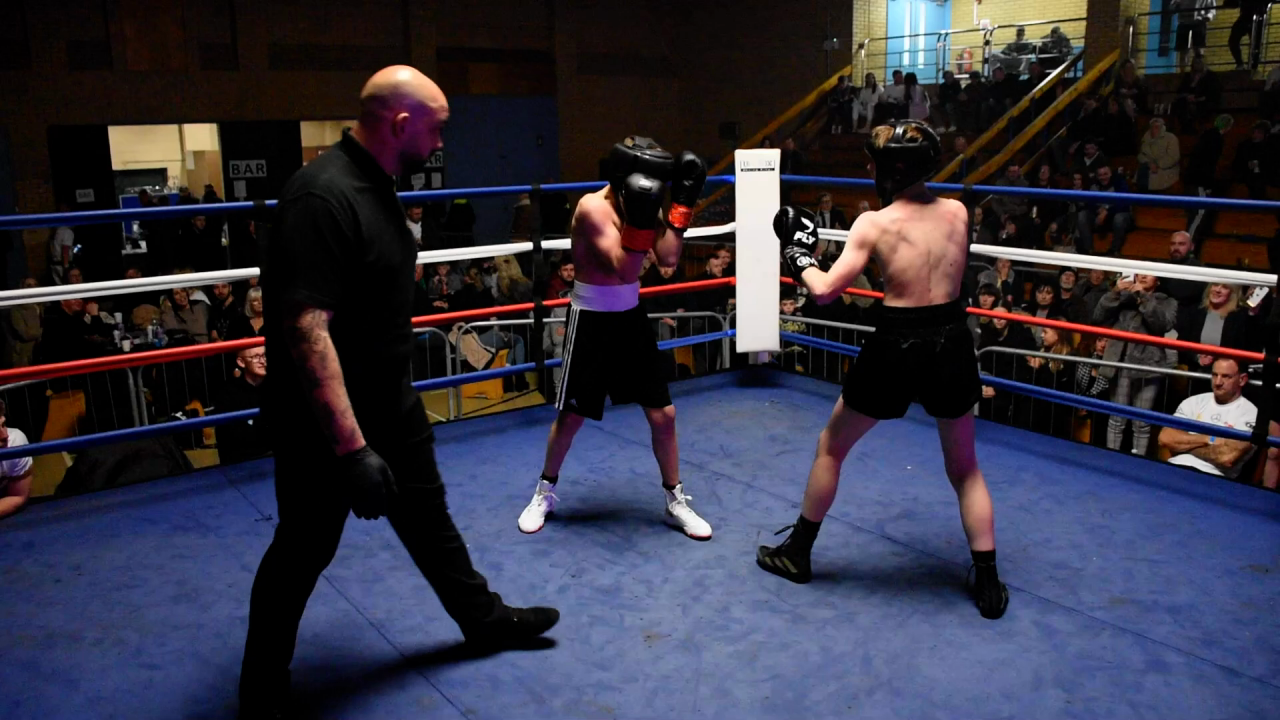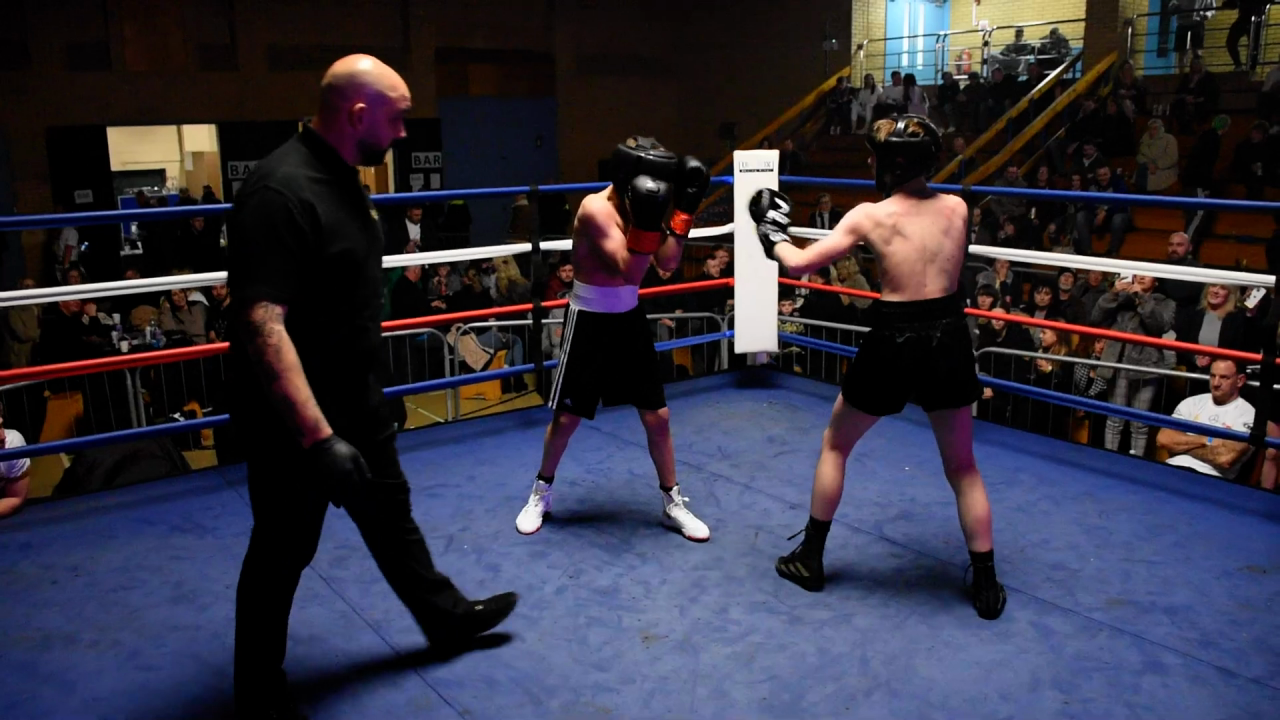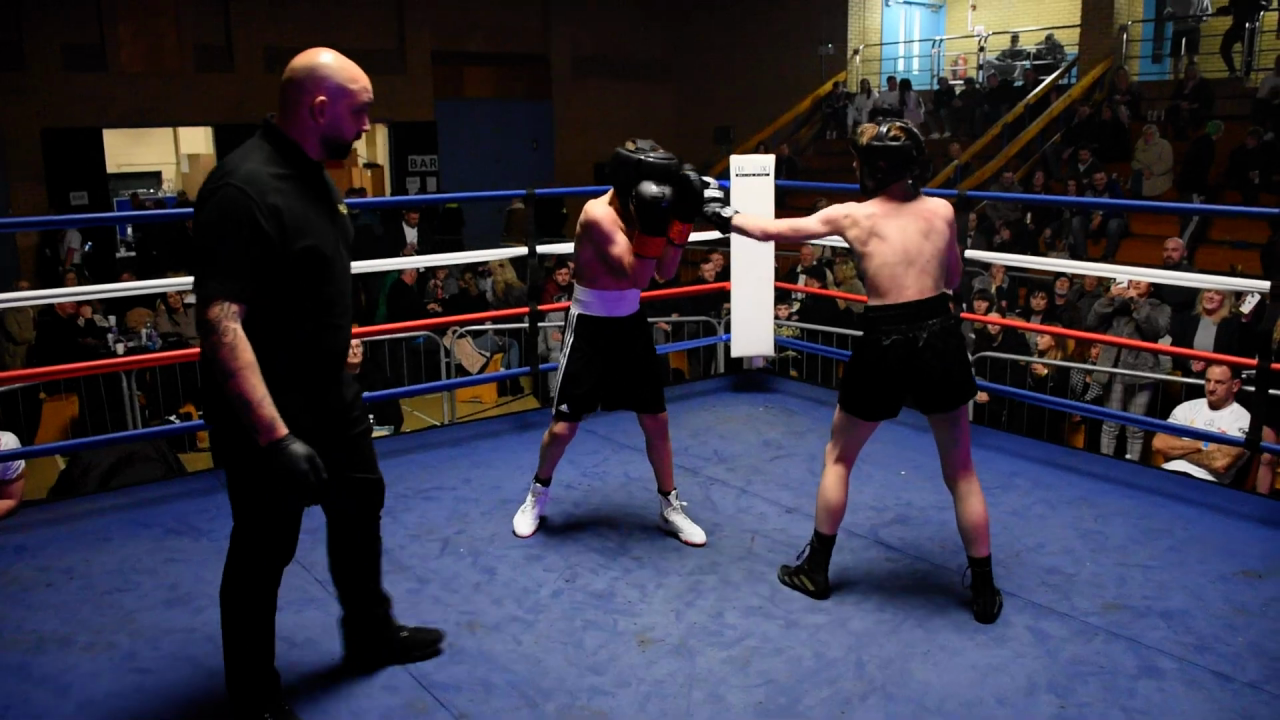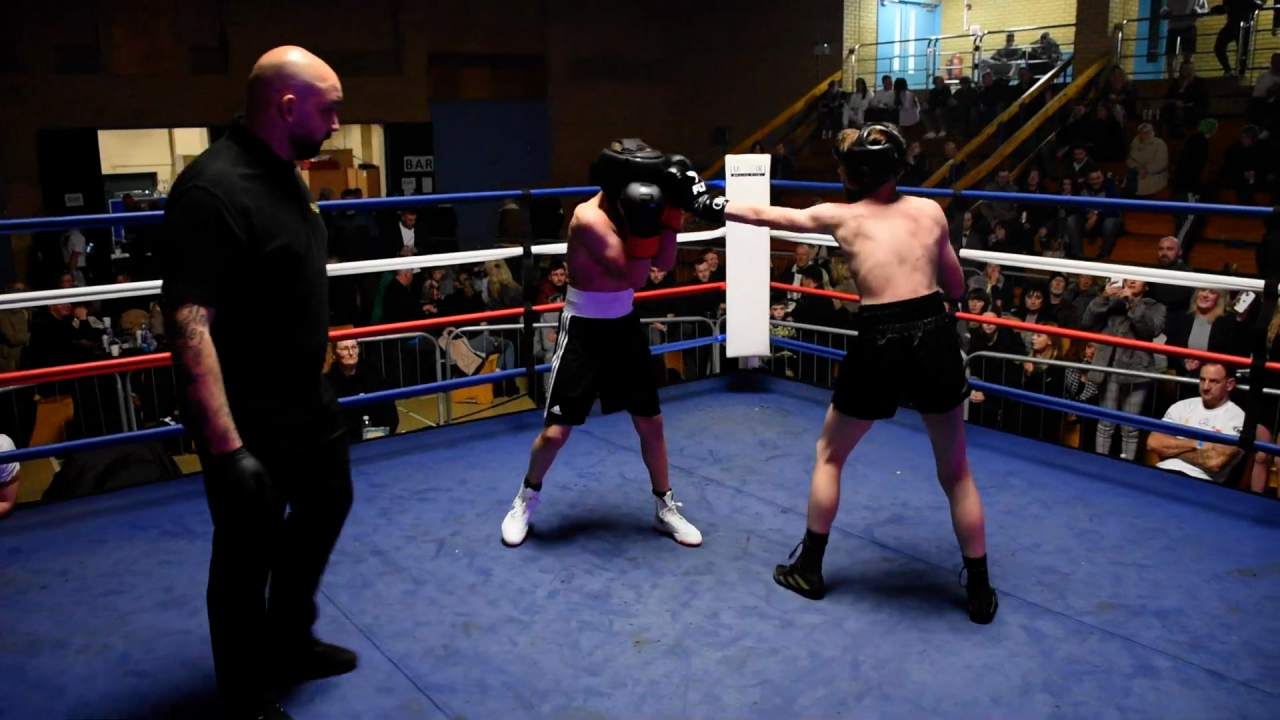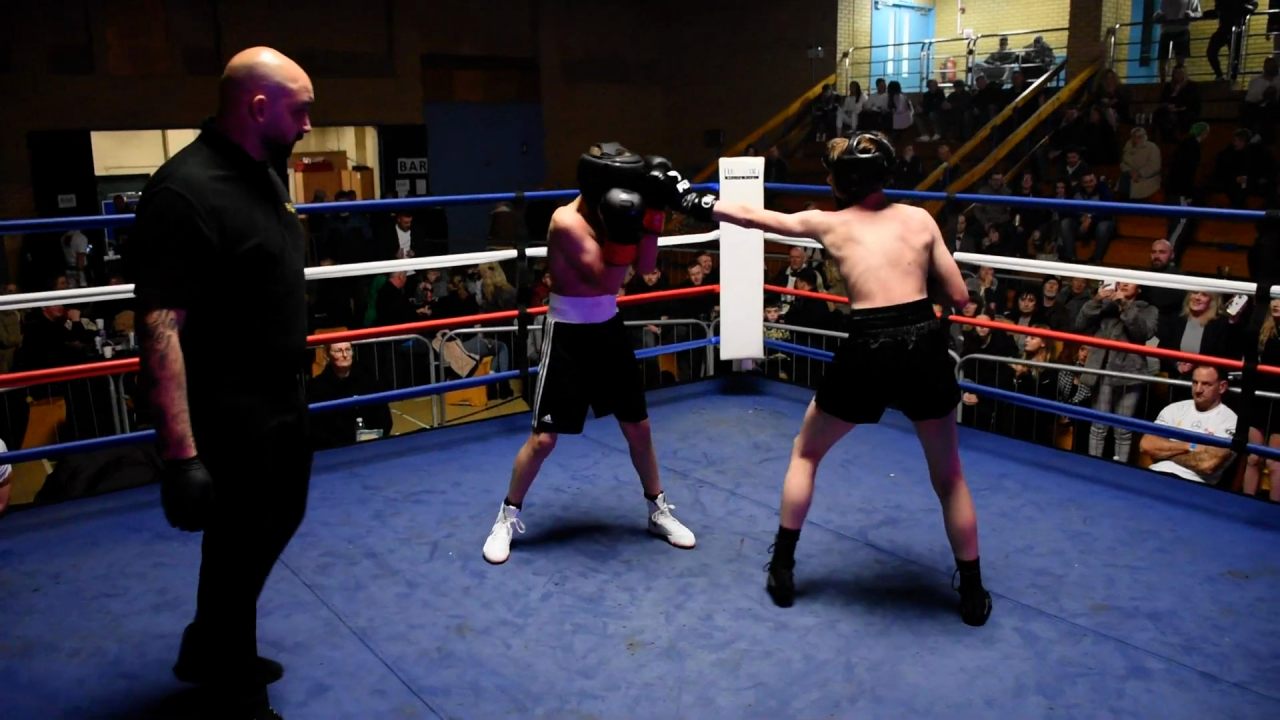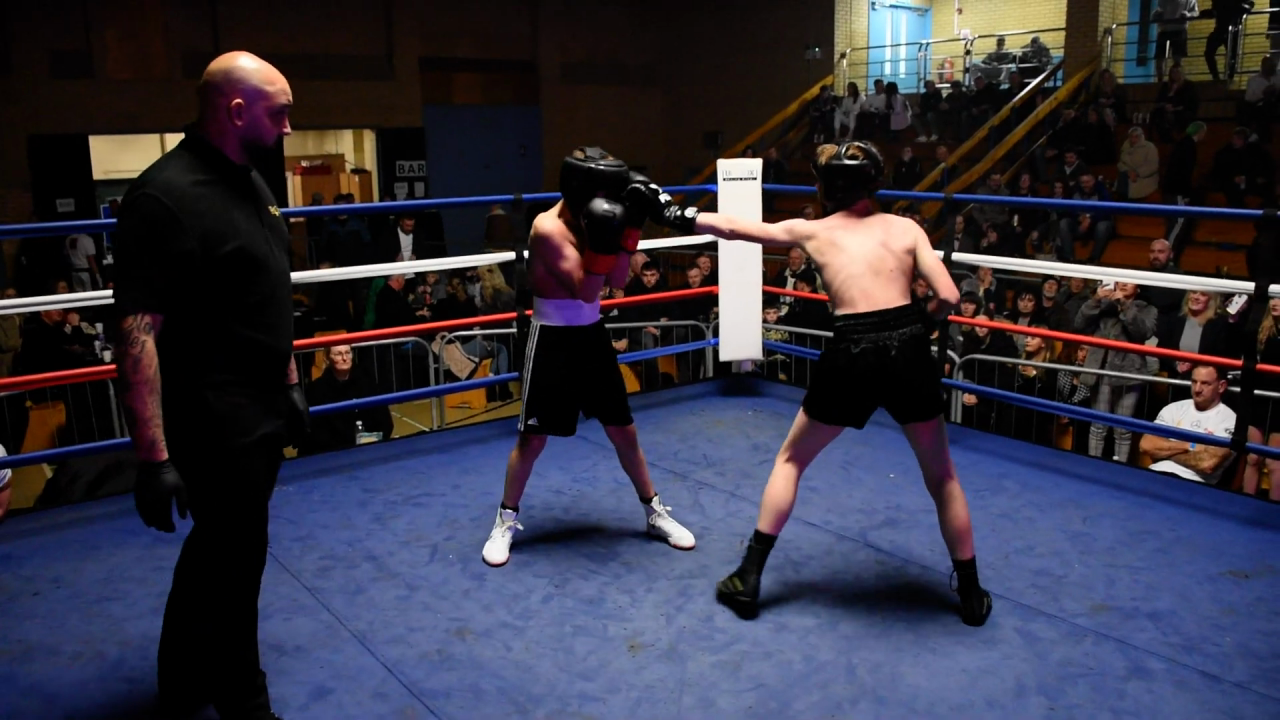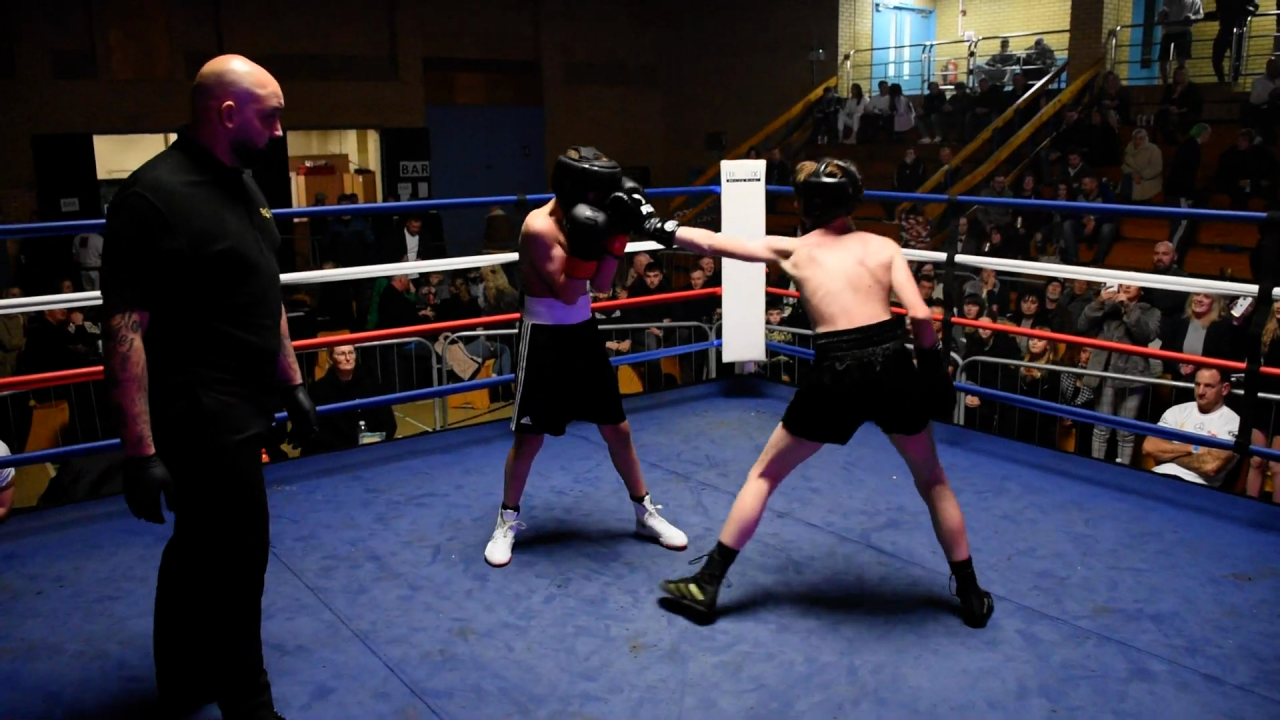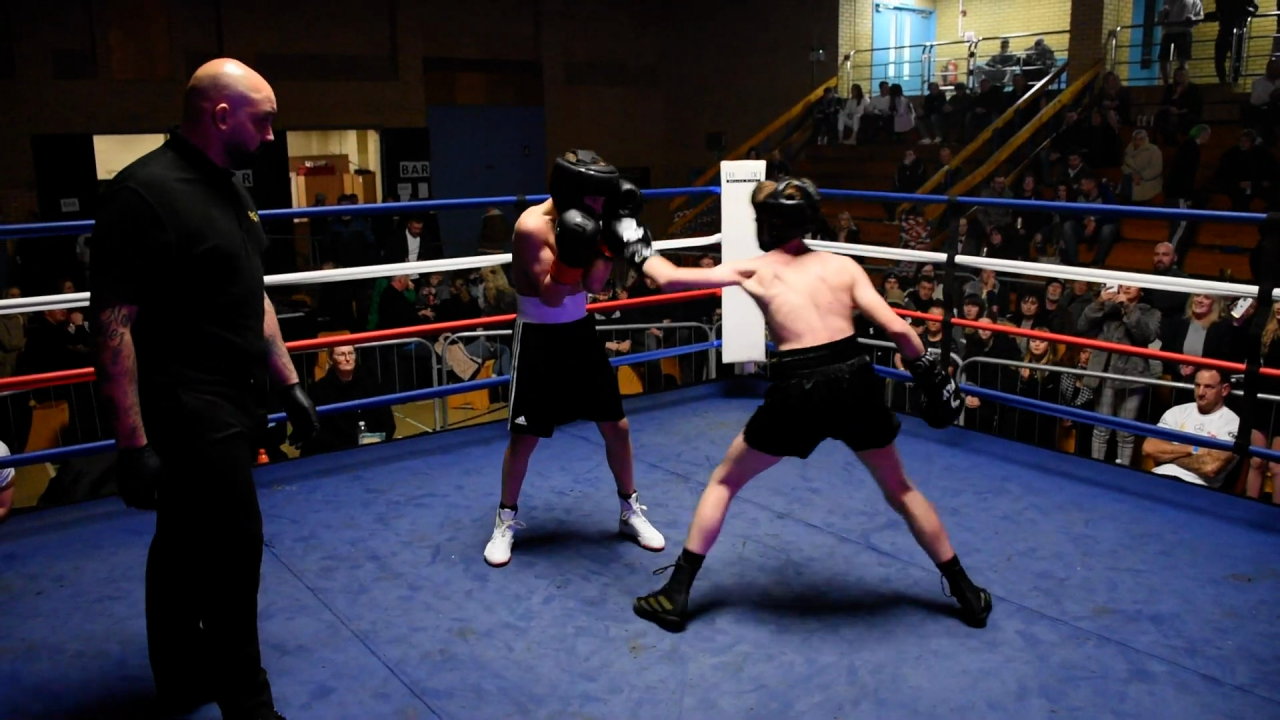
dt=0.1s
person 1, frame 1
left shoulder: (378, 186)
right shoulder: (322, 197)
right elbow: (307, 331)
right wrist: (352, 447)
left hip: (386, 400)
right hip: (325, 416)
left knee: (425, 511)
right knee: (304, 546)
left ankle: (485, 619)
person 1, frame 2
left shoulder: (341, 177)
right shoulder: (281, 190)
right elbow: (263, 323)
right wrist: (319, 436)
left hip: (351, 393)
right hip: (290, 411)
left knee: (388, 508)
right knee: (284, 546)
left ankle: (444, 614)
person 1, frame 3
left shoulder: (309, 176)
right shoulder: (243, 188)
right elbow: (223, 322)
right wrist: (273, 437)
left hip: (326, 392)
right hip: (263, 410)
left knee: (361, 502)
right knee: (264, 545)
left ankle: (372, 633)
person 1, frame 4
left shoulder: (284, 175)
right shoulder: (212, 190)
right elbow: (191, 327)
right wrist: (229, 446)
left hip: (300, 392)
right hip: (247, 407)
left knee: (327, 501)
right knee: (251, 546)
left ankle: (292, 643)
person 1, frame 5
left shoulder: (266, 175)
right shoulder: (185, 191)
right elbow: (160, 329)
left wrist: (292, 382)
right wrist: (181, 452)
left hip: (274, 399)
right hip: (227, 410)
left knee: (277, 523)
right knee: (237, 546)
left ankle: (209, 652)
person 1, frame 6
left shoulder: (248, 180)
right shoulder: (166, 196)
right elbow: (138, 334)
left wrist: (290, 384)
right wrist: (154, 456)
left hip: (263, 402)
right hip: (214, 414)
left knee: (228, 544)
right knee: (235, 551)
person 1, frame 7
left shoulder: (239, 184)
right shoulder: (156, 196)
right elbow: (125, 331)
left wrist: (292, 384)
right wrist: (141, 451)
left hip: (243, 404)
right hip: (202, 414)
left knee: (202, 545)
right knee: (239, 552)
person 1, frame 8
left shoulder: (227, 186)
right shoulder: (146, 191)
right elbow: (114, 324)
left wrist: (288, 383)
right wrist: (133, 441)
left hip: (226, 402)
right hip: (185, 411)
left knee: (188, 541)
right knee: (234, 547)
person 2, frame 1
left shoulder: (875, 224)
right shoulder: (957, 212)
left elbow: (823, 290)
left wrist: (800, 247)
left hip: (896, 348)
right hip: (952, 345)
left knee: (830, 447)
right knee: (965, 469)
left ankle: (797, 552)
right ankle: (987, 584)
person 2, frame 2
left shoulder: (869, 216)
right shoulder: (956, 208)
left elbow: (802, 264)
left wrist: (771, 227)
left hip: (893, 342)
right hip: (948, 339)
left knee: (835, 445)
right knee: (963, 468)
left ankle: (810, 558)
right ankle: (985, 584)
person 2, frame 3
left shoulder: (851, 216)
right shoulder: (942, 211)
left elbow: (771, 230)
left wrist: (721, 212)
left hip: (886, 346)
right hip: (941, 340)
left knee: (839, 456)
right knee: (960, 471)
left ankle: (815, 568)
right ankle: (983, 589)
person 2, frame 4
left shoulder: (839, 217)
right shoulder: (930, 211)
left elbow: (765, 216)
right elbow: (956, 288)
left wrist: (703, 200)
left hip: (880, 345)
right hip: (935, 339)
left knee: (830, 456)
right knee: (956, 471)
left ankle: (809, 569)
right ankle: (979, 588)
person 2, frame 5
left shoulder: (829, 223)
right shoulder: (919, 220)
left elbow: (752, 217)
right elbow: (959, 296)
left wrist: (692, 199)
left hip: (868, 350)
right hip: (925, 345)
left knee: (805, 455)
right knee: (948, 476)
left ankle: (781, 571)
right ankle: (973, 592)
person 2, frame 6
left shoulder: (813, 232)
right shoulder: (906, 229)
left elbow: (737, 228)
right elbow: (947, 297)
left wrist: (674, 212)
left hip: (852, 355)
right hip: (908, 350)
left knee: (791, 460)
right knee: (941, 476)
left ankle: (749, 575)
right ankle: (970, 591)
person 2, frame 7
left shoulder: (789, 249)
right shoulder: (884, 247)
left elbow: (710, 243)
right elbow: (920, 316)
left wrist: (655, 223)
right wrist: (934, 366)
left hip: (836, 374)
right hip: (891, 365)
left knee: (764, 474)
right knee: (932, 483)
left ankle: (707, 584)
right ankle: (971, 594)
person 2, frame 8
left shoulder: (752, 268)
right shoulder: (841, 266)
left elbow: (669, 279)
right elbow: (898, 328)
left wrist: (637, 249)
right wrist: (932, 375)
left hip: (798, 389)
right hip: (854, 380)
left knee: (724, 481)
right knee: (900, 491)
left ankle: (676, 594)
right ankle: (966, 593)
person 3, frame 1
left shoulder: (639, 205)
right shoulder: (593, 208)
left elbow: (668, 259)
right elbow: (624, 269)
left wrist: (683, 201)
right wrist: (643, 218)
left hip: (631, 318)
right hip: (591, 322)
left knee: (663, 414)
right knee: (571, 417)
left ankle: (676, 500)
right ankle: (544, 492)
person 3, frame 2
left shoulder: (641, 206)
right shoulder: (595, 209)
left elbow: (667, 264)
right elbow: (630, 271)
left wrist: (684, 208)
right wrist: (647, 220)
left hip: (630, 319)
right hip: (590, 322)
left knee: (657, 416)
right knee: (567, 418)
left ankle: (673, 502)
right ankle: (541, 493)
person 3, frame 3
left shoulder: (640, 210)
right shoulder: (598, 215)
left elbow: (666, 270)
right elbow: (637, 277)
left wrist: (682, 216)
right wrist: (652, 226)
left hip: (631, 325)
right hip: (590, 327)
left knee: (656, 421)
right knee: (563, 427)
left ankle: (670, 506)
right ankle: (537, 493)
person 3, frame 4
left shoulder: (632, 210)
right shoulder: (589, 218)
left elbow: (664, 264)
right elbow: (635, 278)
left wrist: (671, 209)
right wrist: (642, 227)
left hip: (625, 325)
right hip: (584, 330)
left knee: (651, 423)
right knee: (556, 431)
left ankle: (665, 507)
right ankle: (526, 499)
person 3, frame 5
left shoulder: (610, 215)
right shoulder: (568, 222)
left elbow: (645, 266)
right elbow: (614, 279)
left wrist: (653, 209)
right wrist: (621, 234)
left hip: (608, 329)
right hip: (569, 336)
left knee: (638, 427)
right knee: (544, 437)
left ankle: (659, 510)
right ankle: (508, 517)
person 3, frame 6
left shoulder: (597, 221)
right shoulder: (549, 228)
left elbow: (616, 281)
right elbow: (587, 291)
left wrist: (630, 225)
right wrist: (601, 241)
left hip: (591, 334)
right hip: (554, 339)
left knee: (624, 431)
right knee: (531, 439)
left ankle: (655, 512)
right ankle: (505, 521)
person 3, frame 7
left shoulder: (586, 219)
right shoulder: (538, 227)
left elbow: (603, 283)
right elbow: (567, 295)
left wrist: (617, 231)
right wrist: (582, 249)
left hip: (583, 333)
right hip: (544, 338)
left knee: (616, 428)
right knee: (528, 438)
left ankle: (645, 512)
right ankle: (507, 521)
person 3, frame 8
left shoulder: (579, 221)
right shoulder: (532, 225)
left elbow: (594, 284)
right elbow: (551, 296)
left wrist: (609, 230)
right wrist: (571, 254)
left hip: (580, 330)
right hip: (538, 336)
left knee: (616, 426)
right knee: (524, 438)
left ankle: (630, 511)
right ankle: (505, 521)
